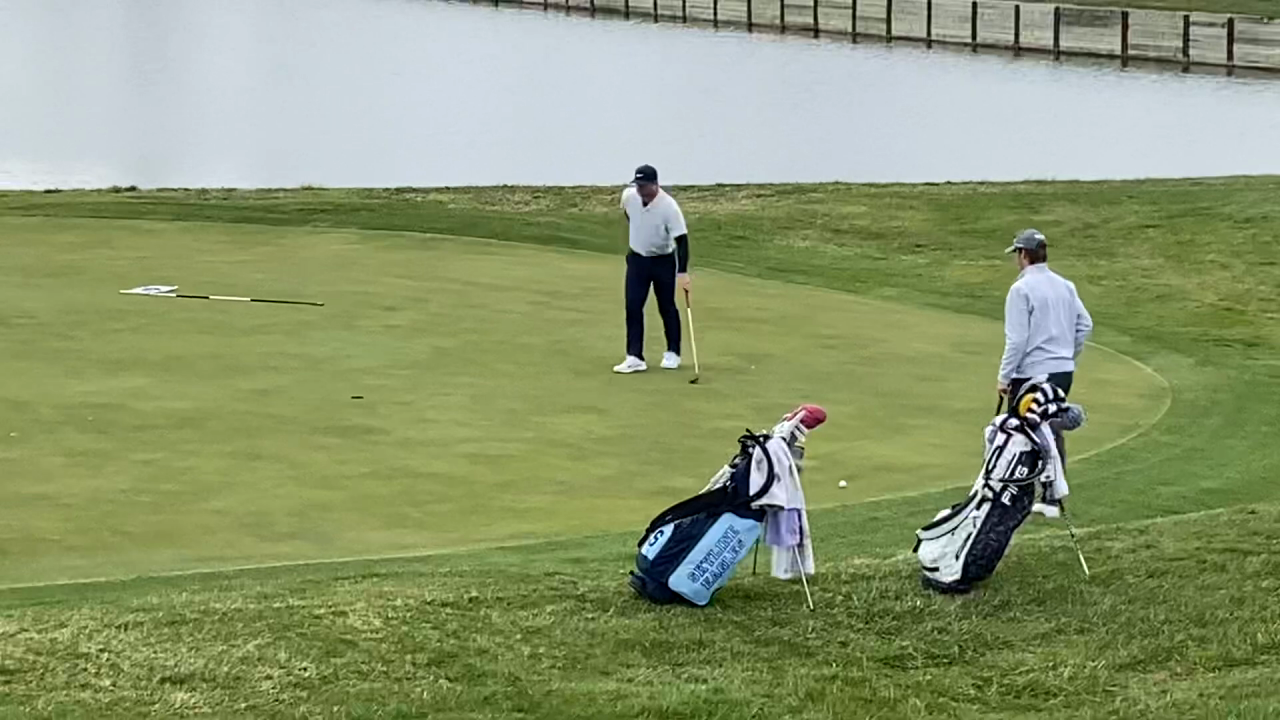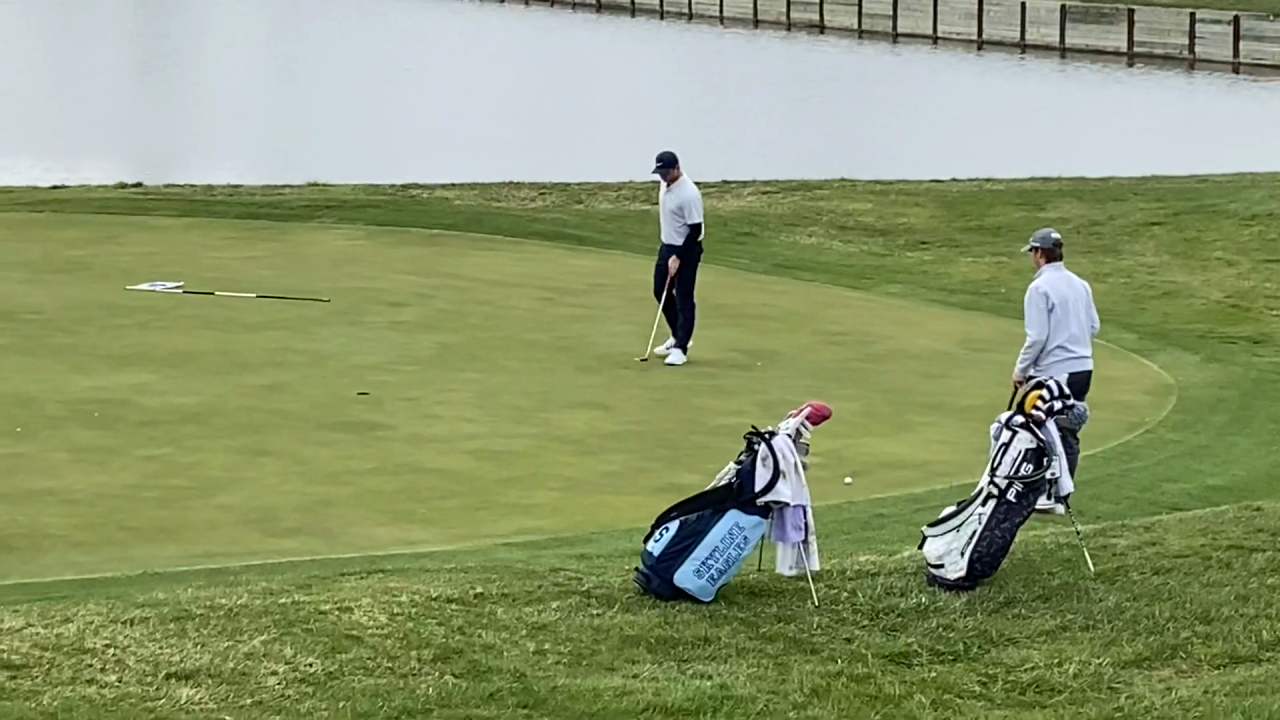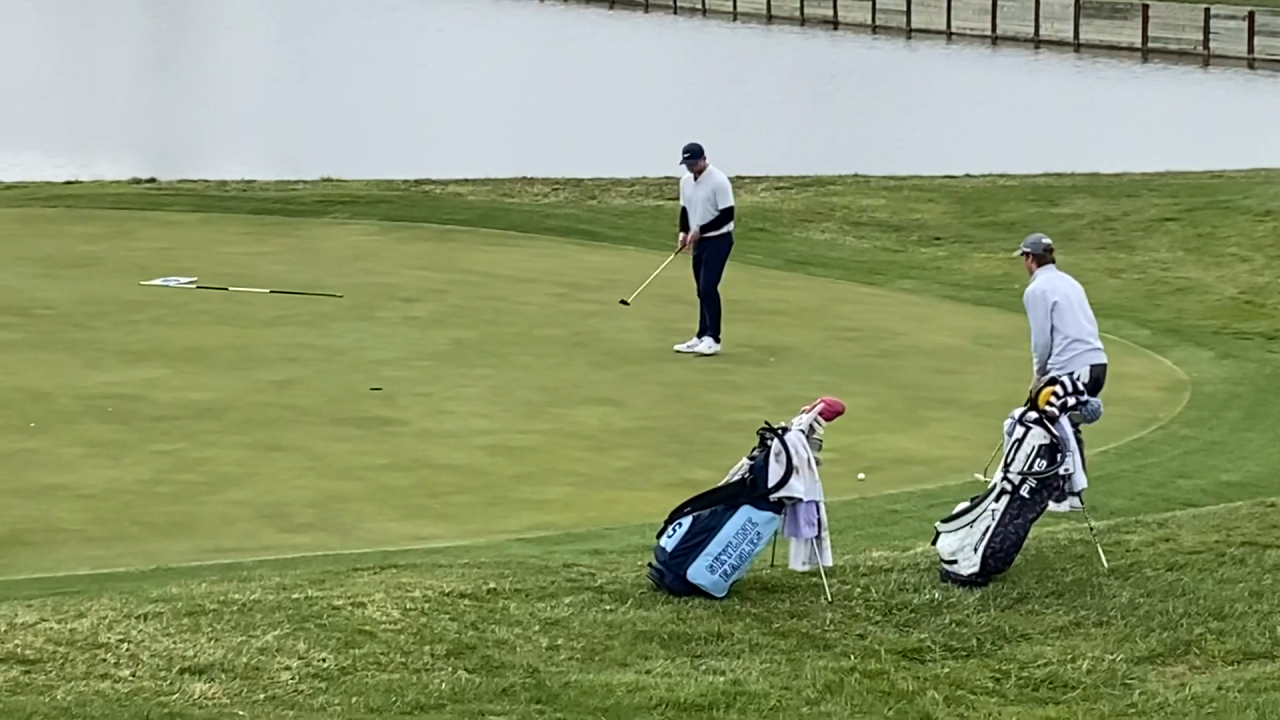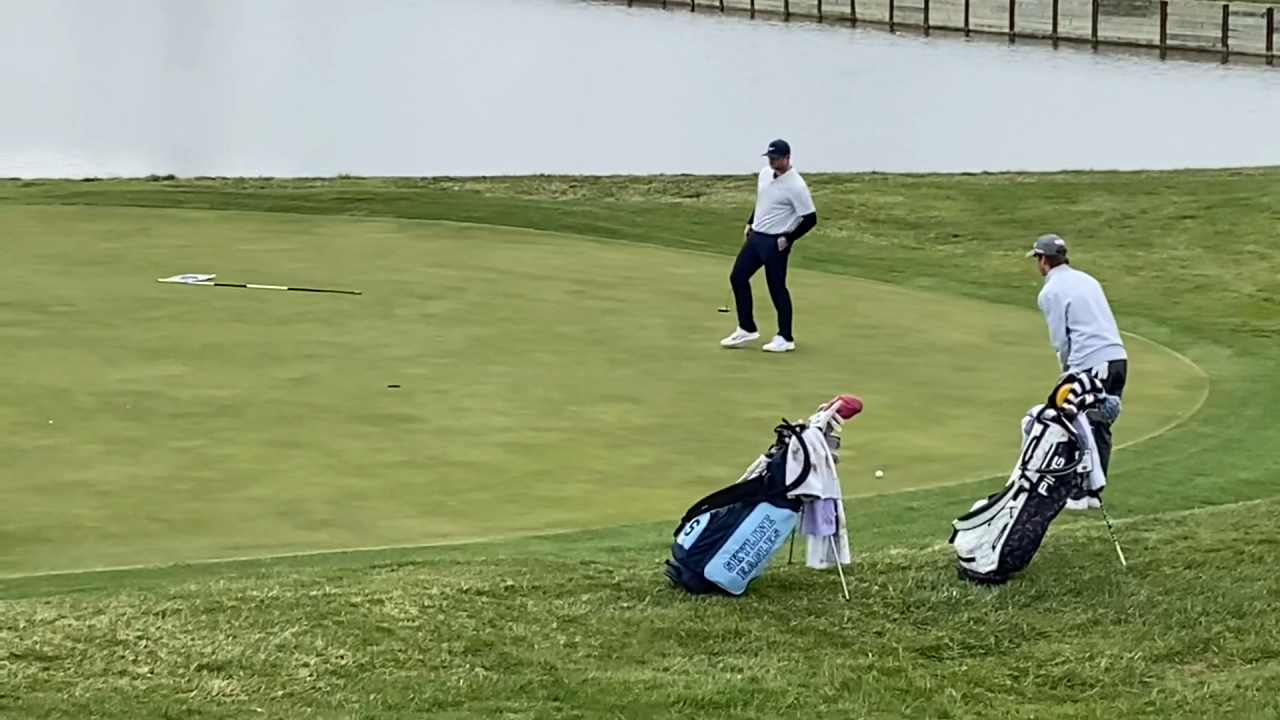
dt=0.7s
person 1, frame 1
left shoulder: (1021, 288)
right shoulder: (1065, 286)
left elbow: (1016, 339)
right elbow: (1085, 325)
left wrist: (1004, 376)
left hip: (1032, 375)
right hip: (1063, 372)
right knee: (1052, 431)
person 1, frame 2
left shoulder: (1040, 287)
right shoulder: (1080, 284)
left elbow: (1037, 337)
right elbow: (1093, 326)
left wrist: (1020, 369)
left hip: (1051, 373)
right hip: (1082, 370)
right knee: (1068, 434)
person 1, frame 3
left shoulder: (1036, 289)
right shoulder: (1070, 282)
left elbow: (1041, 338)
left wrist: (1039, 373)
right wrist: (1046, 373)
left hip: (1070, 368)
right hip: (1096, 362)
right knee: (1070, 429)
person 1, frame 4
left shoulder: (1050, 292)
right shoulder: (1086, 279)
left elbow: (1060, 339)
left wrist: (1068, 371)
left hip: (1089, 365)
right hip: (1117, 359)
right knee: (1101, 428)
left ankle: (1077, 493)
person 2, frame 1
left shoulder: (668, 206)
right shoulder: (628, 196)
left elbow: (681, 241)
left wrist: (682, 272)
left hip: (663, 261)
right hip: (637, 259)
left knee: (667, 307)
right knee: (633, 306)
left ankle: (673, 352)
right ankle: (635, 357)
person 2, frame 2
left shoulder: (689, 193)
right shoulder: (665, 184)
left elbow: (696, 229)
left wrist: (678, 257)
left hip: (685, 252)
right hip: (667, 247)
left knee: (684, 300)
right knee: (661, 292)
left ankle: (680, 348)
right ankle: (678, 337)
person 2, frame 3
left shoulder: (719, 181)
right shoulder: (685, 181)
left elbow: (728, 215)
left wrist: (700, 230)
right wrist: (683, 231)
left hip: (718, 241)
right hip: (699, 242)
left knee: (708, 288)
right knee: (702, 291)
left ankle: (712, 337)
right ankle: (703, 338)
person 2, frame 4
left shoulder: (796, 185)
right shoulder: (764, 174)
left elbow: (810, 219)
left wrist: (788, 238)
right wrist: (750, 223)
left hip: (776, 242)
right hip: (756, 236)
left knee: (777, 289)
right knee: (737, 277)
left ankle: (785, 337)
right ankle: (747, 329)
